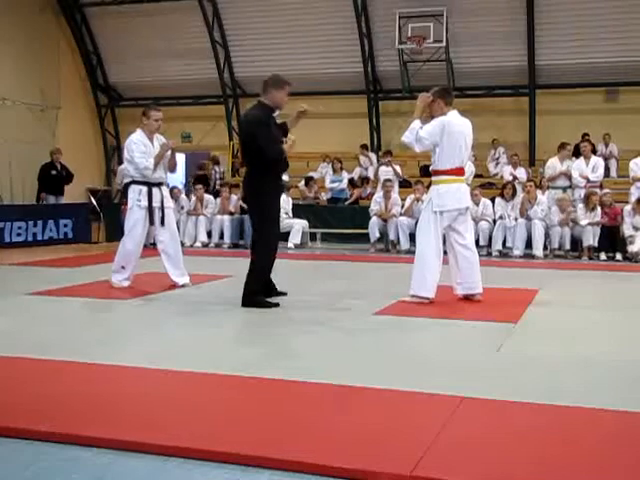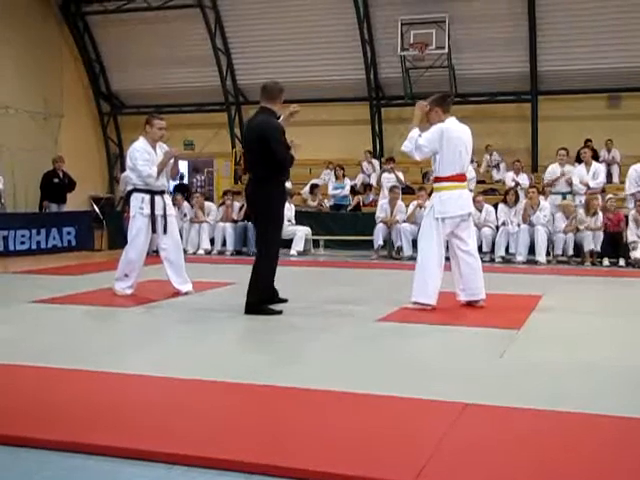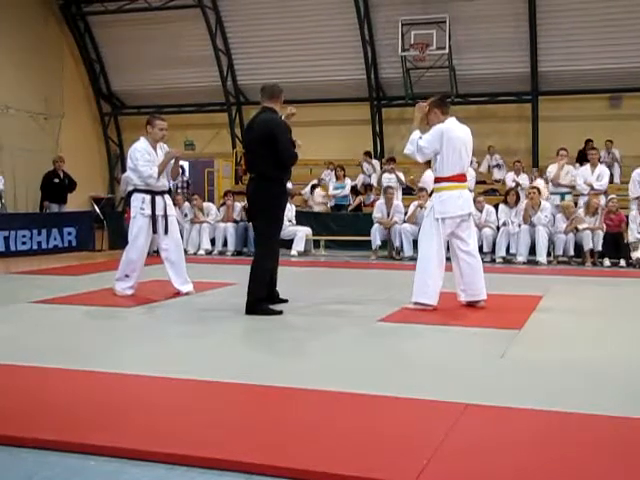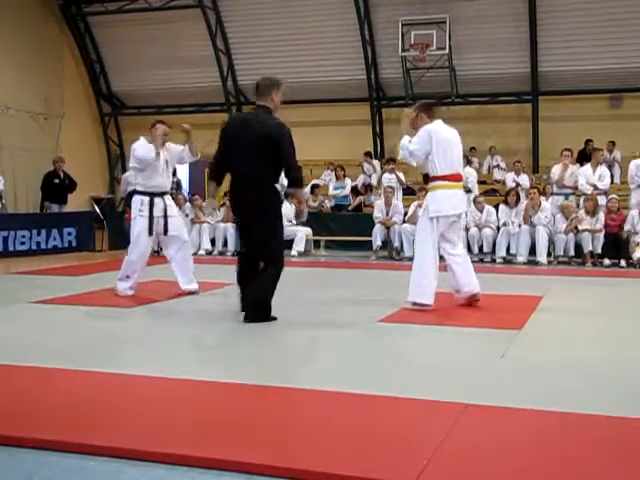
dt=0.7s
person 1, frame 1
left shoulder: (265, 115)
right shoulder: (255, 118)
left elbow: (278, 133)
right elbow: (272, 154)
left wrist: (296, 117)
right wrist: (288, 147)
left hip: (264, 183)
right hip: (262, 185)
left knee: (265, 237)
right knee: (267, 239)
left ankle: (264, 286)
right ankle: (251, 294)
person 1, frame 2
left shoulder: (254, 122)
right shoulder: (270, 125)
right elbow: (283, 161)
left wrist: (286, 117)
right wrist: (291, 151)
left hip: (258, 187)
right hip: (269, 190)
left knee: (268, 243)
right knee: (268, 246)
left ankle: (268, 293)
right ankle: (255, 302)
person 1, frame 3
left shoulder: (253, 123)
right shoulder: (277, 124)
right elbow: (288, 158)
right wrist: (294, 151)
left hip: (257, 187)
right hip: (271, 189)
left knee: (268, 242)
right knee: (267, 245)
left ankle: (268, 293)
right ankle: (255, 302)
person 1, frame 4
left shoulder: (233, 124)
right shoulder: (278, 129)
left elbow: (219, 163)
right elbow: (292, 170)
left wrist: (212, 193)
right wrist: (301, 200)
left hip: (238, 193)
right hip: (263, 195)
left knee: (248, 249)
right knee: (272, 256)
left ankle: (248, 300)
right ankle: (257, 309)
person 2, frame 1
left shoulder: (443, 123)
right shoulder: (465, 123)
left elbow: (413, 140)
left wrist: (418, 111)
right wrist: (424, 114)
left hip: (443, 191)
right hip: (459, 189)
left knee: (428, 241)
right knee: (463, 241)
left ankle: (423, 292)
right ankle: (472, 289)
person 2, frame 2
left shoulder: (441, 130)
right shoulder: (464, 130)
left elbow: (413, 149)
left wrist: (417, 120)
right wrist: (423, 122)
left hip: (445, 198)
right hip: (462, 195)
left knee: (430, 247)
right knee: (465, 247)
left ankle: (424, 298)
right ankle: (474, 295)
person 2, frame 3
left shoulder: (441, 130)
right shoulder: (464, 130)
left elbow: (416, 151)
left wrist: (417, 122)
right wrist: (422, 123)
left hip: (445, 197)
right hip: (462, 195)
left knee: (430, 247)
right knee: (466, 247)
left ankle: (425, 298)
right ankle: (475, 295)
person 2, frame 4
left shoulder: (429, 131)
right shoulder: (452, 132)
left elbow: (410, 155)
left wrist: (407, 129)
left hip: (439, 196)
right hip: (456, 195)
left knee: (425, 246)
right knee: (453, 245)
left ankle: (422, 299)
right ankle: (470, 289)
person 3, frame 1
left shoulder: (160, 140)
right shoulder: (134, 141)
left elbow: (171, 169)
right elbow: (146, 169)
left wrist: (172, 152)
right wrist: (162, 152)
left hip: (160, 192)
right hip: (141, 193)
left knee: (170, 236)
right knee: (133, 238)
left ankle: (179, 276)
right ankle: (119, 277)
person 3, frame 2
left shoulder: (163, 148)
right shoulder: (137, 148)
left elbow: (173, 176)
right elbow: (149, 177)
left wrist: (175, 160)
right wrist: (165, 160)
left hip: (162, 200)
right hip: (143, 201)
left knee: (173, 243)
right knee: (137, 246)
left ankle: (182, 284)
right ankle: (122, 285)
person 3, frame 3
left shoulder: (163, 148)
right shoulder: (138, 149)
left elbow: (173, 177)
right elbow: (150, 177)
left wrist: (176, 161)
right wrist: (166, 159)
left hip: (163, 200)
right hip: (144, 201)
left knee: (174, 244)
right knee: (137, 246)
left ankle: (183, 284)
right ankle: (123, 285)
person 3, frame 4
left shoulder: (167, 148)
right shoulder: (138, 147)
left elbow: (192, 155)
right elbow: (151, 156)
left wrist: (188, 138)
right wrist: (158, 136)
left hip: (165, 202)
right hip: (144, 204)
left knee: (180, 240)
right knee: (140, 247)
left ankle: (188, 283)
right ankle: (124, 285)
